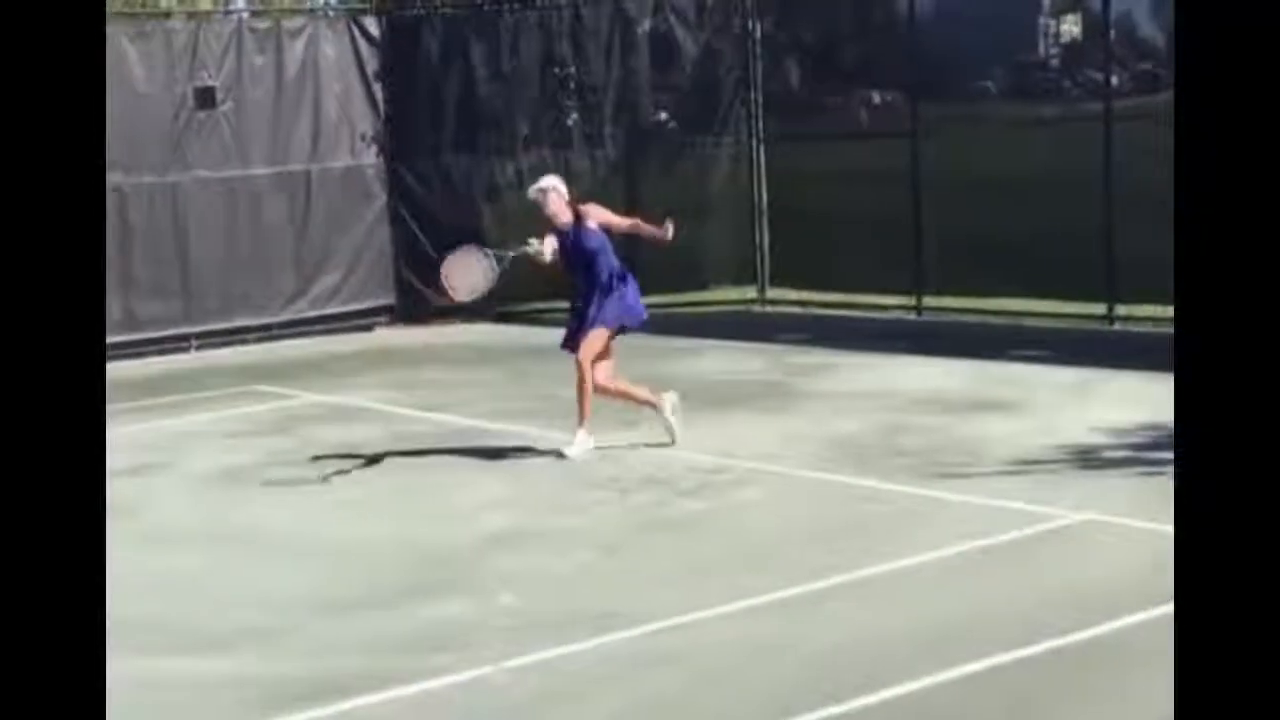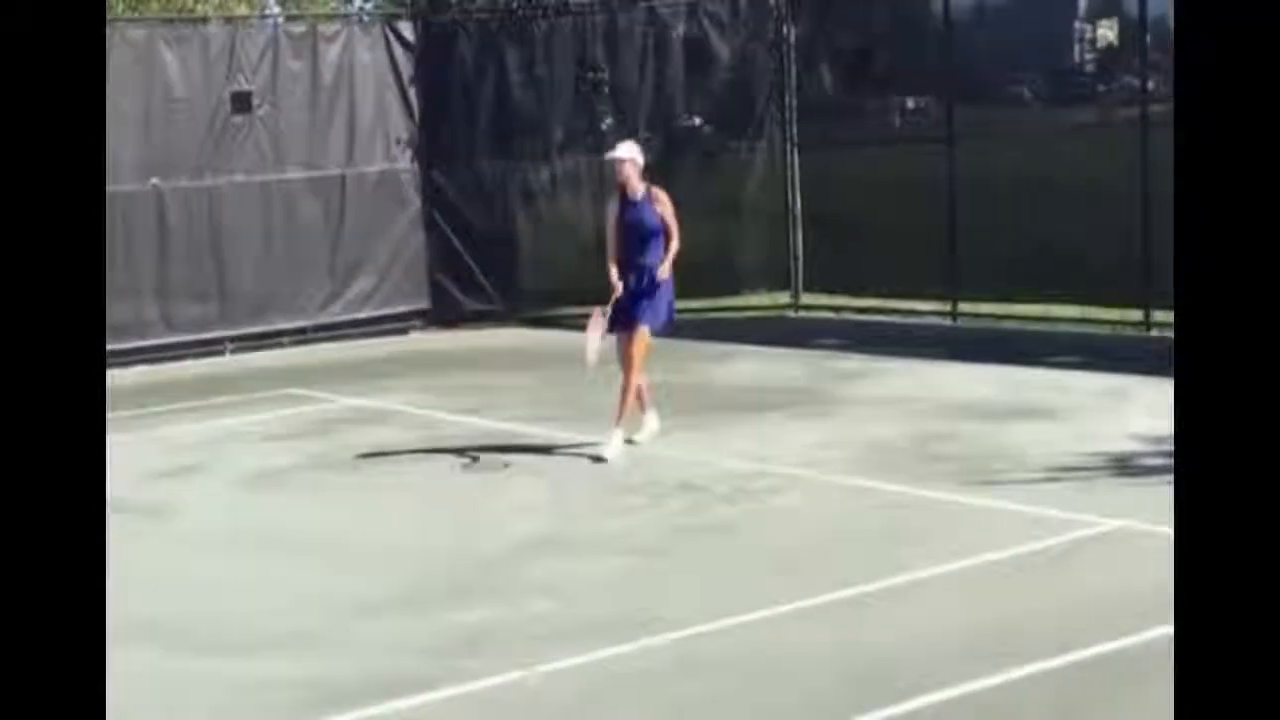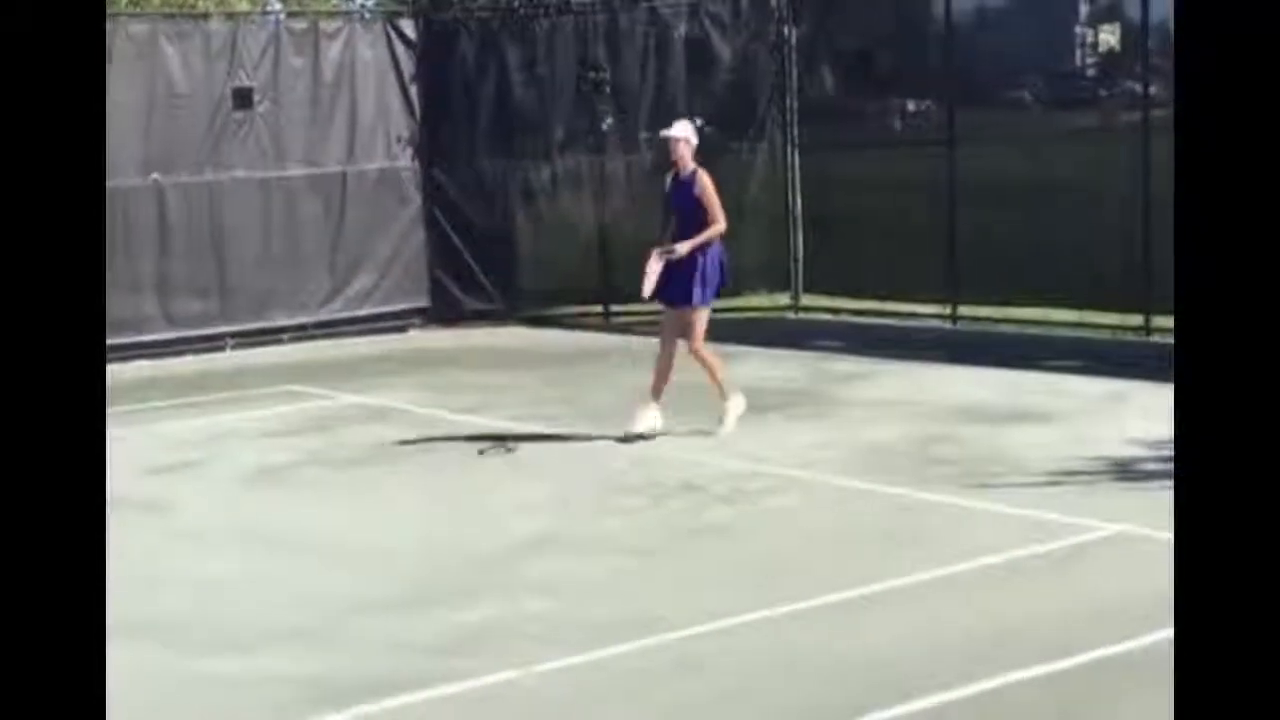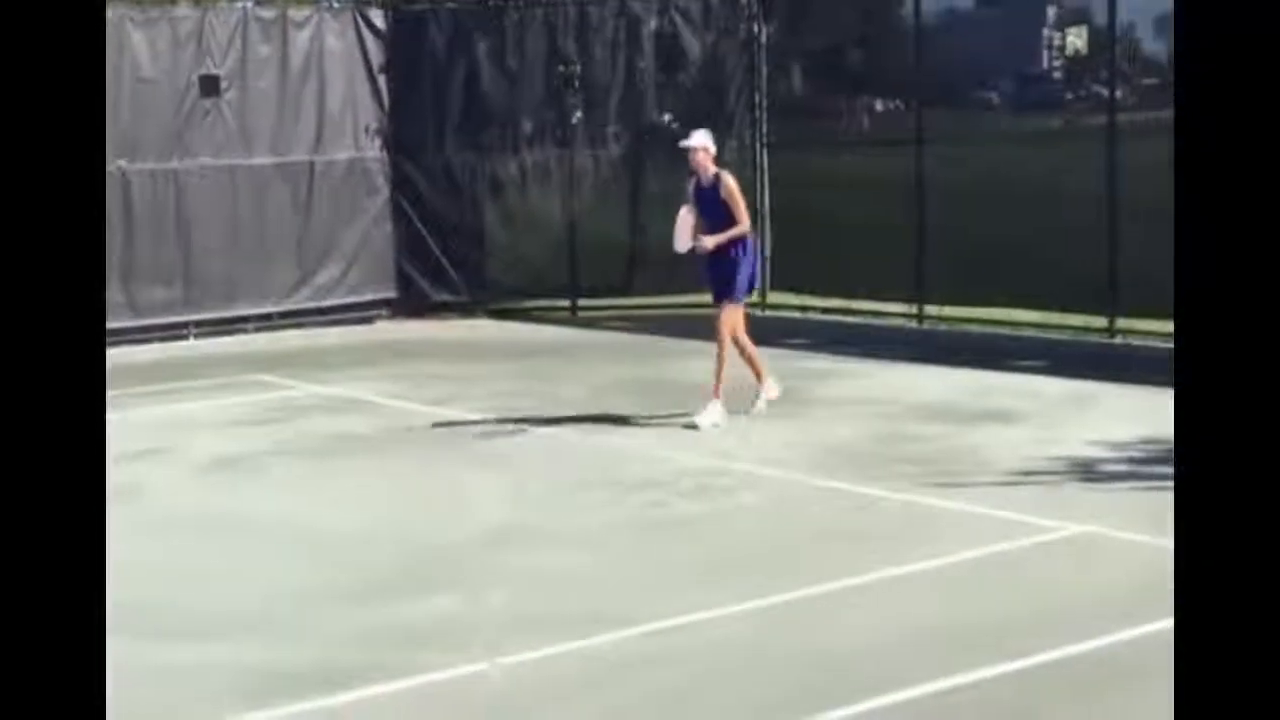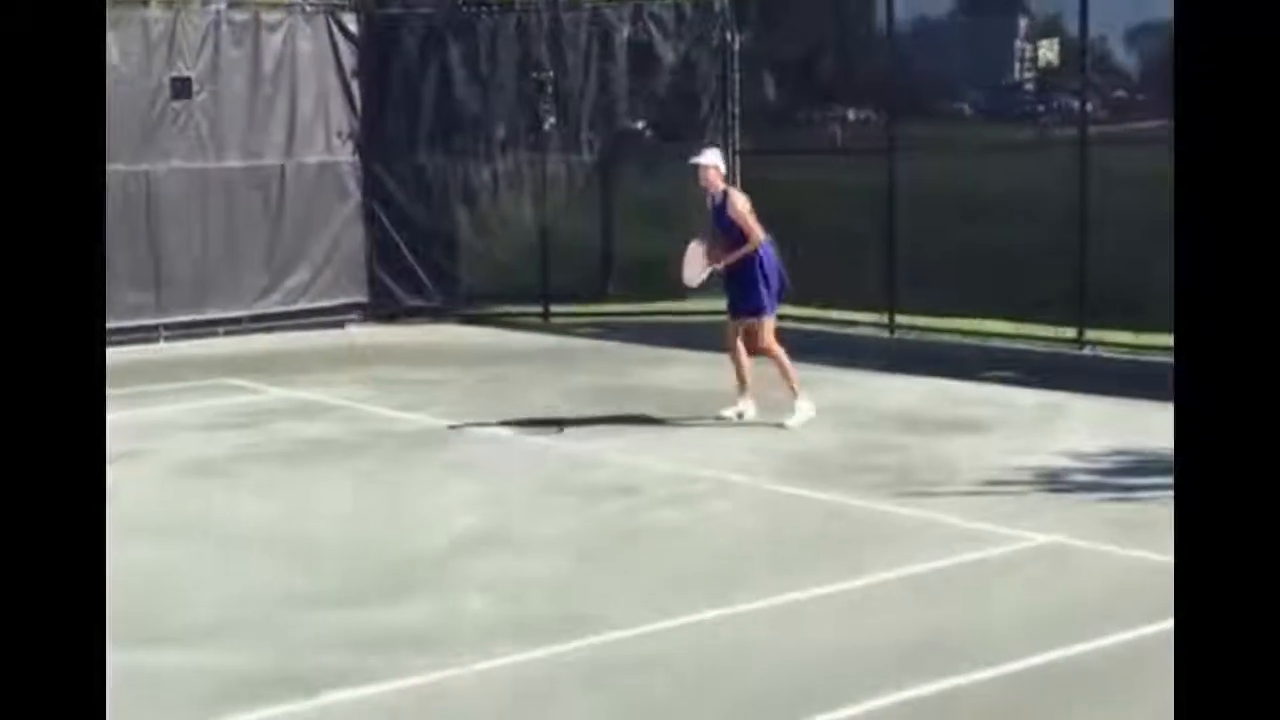
dt=0.4s
person 1, frame 1
left shoulder: (587, 213)
right shoulder: (553, 238)
left elbow: (629, 224)
right elbow: (545, 257)
left wrist: (659, 233)
right wrist: (536, 250)
left hip: (615, 294)
right hip: (590, 302)
left knee: (583, 357)
right knee: (599, 381)
left ankle: (583, 433)
right ankle: (660, 402)
person 1, frame 2
left shoulder: (657, 197)
right shoulder: (616, 203)
left elbow: (674, 235)
right elbow: (612, 248)
left wrist: (667, 264)
right wrist: (613, 277)
left hip: (653, 283)
right hip: (627, 283)
left knee: (634, 357)
right knee: (626, 361)
left ankle: (616, 434)
right ankle: (649, 415)
person 1, frame 3
left shoulder: (701, 179)
right shoulder: (671, 178)
left elbow: (720, 224)
left wrist: (689, 245)
right wrist: (667, 242)
left hip: (701, 259)
right hip: (677, 260)
left knee: (695, 342)
right knee: (667, 338)
left ankle: (731, 398)
right ankle: (653, 409)
person 1, frame 4
left shoulder: (726, 182)
right shoulder: (693, 185)
left elbow: (745, 224)
left wrist: (715, 240)
right wrist: (699, 239)
left hip: (738, 255)
right hip: (717, 257)
left knee: (724, 329)
right knee: (735, 332)
left ankle: (716, 403)
right ankle: (765, 383)
person 1, frame 5
left shoulder: (733, 200)
right shoulder: (712, 200)
left elbow: (757, 239)
left wrist: (727, 259)
right wrist: (719, 258)
left hip: (759, 267)
right hip: (740, 270)
left knee: (764, 342)
right knee: (733, 338)
left ankle: (801, 401)
right ankle: (745, 401)
